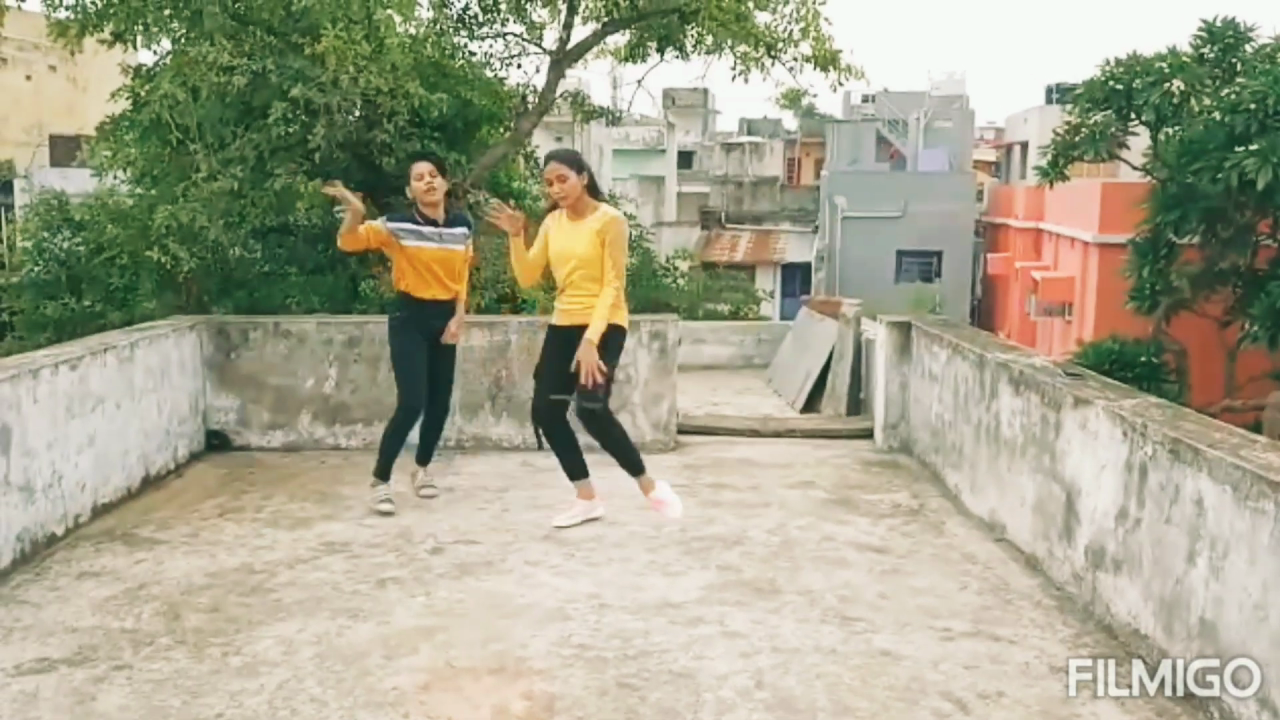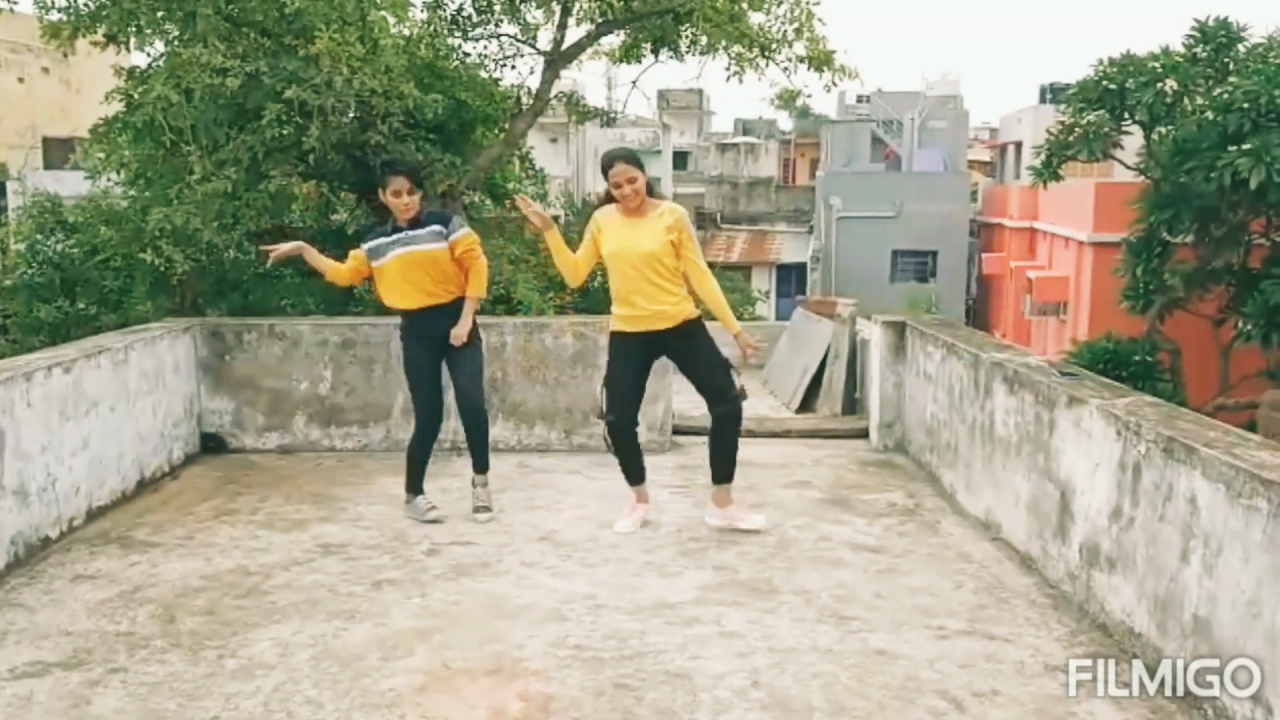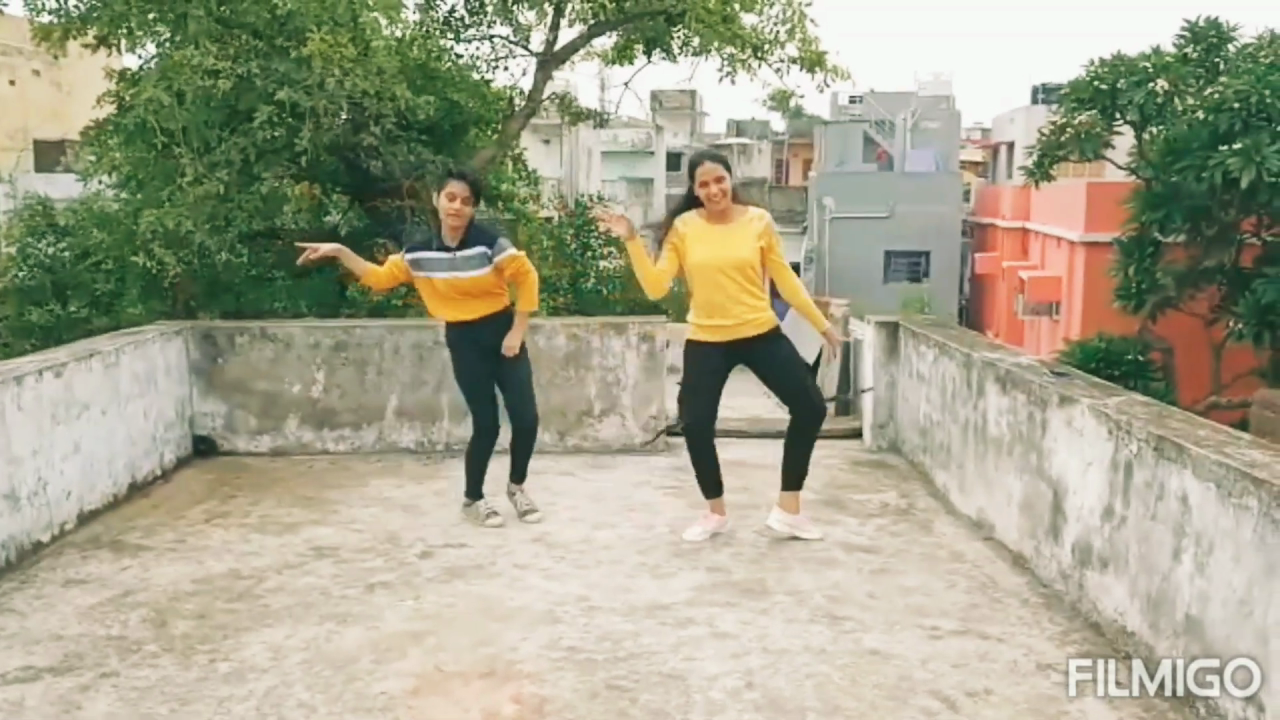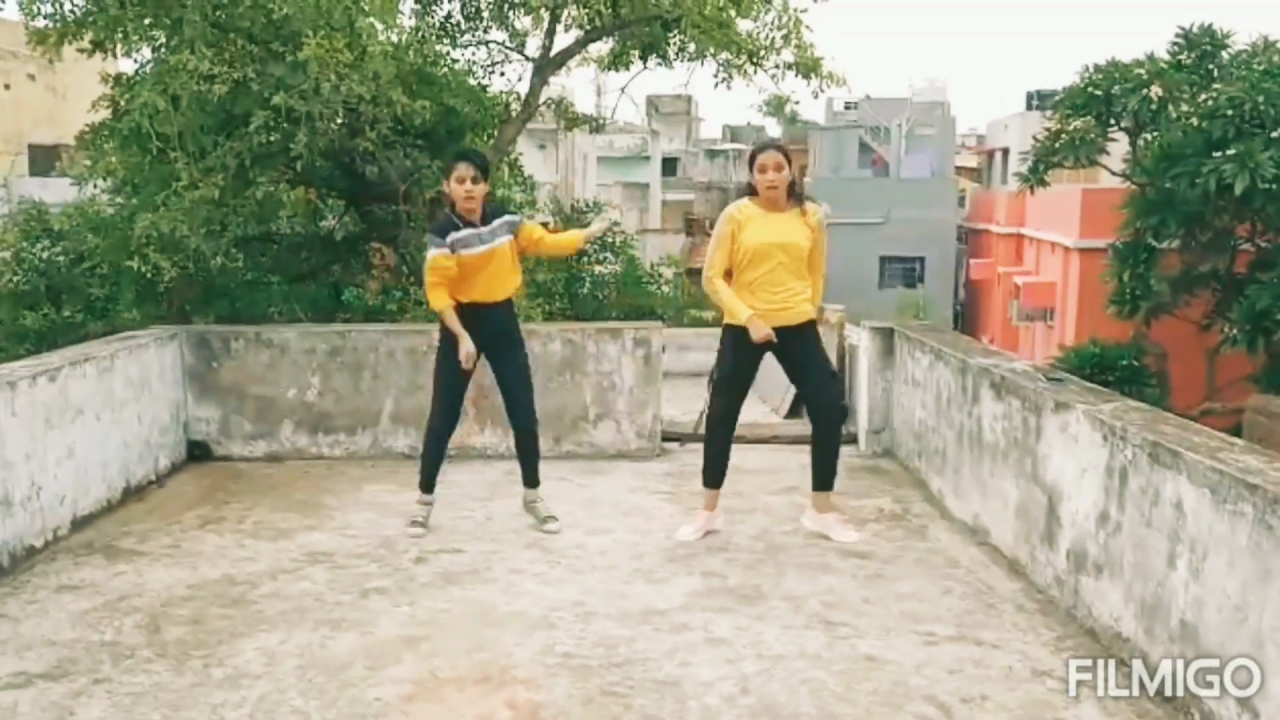
dt=0.7s
person 1, frame 1
left shoulder: (610, 220)
right shoulder: (552, 223)
left elbow: (613, 286)
right elbow: (527, 277)
left wrist: (591, 340)
right wrist: (516, 236)
left hip: (603, 327)
right hip: (562, 325)
left knee: (591, 408)
right knee: (545, 410)
left ankle: (649, 487)
right ankle: (586, 497)
person 1, frame 2
left shoulder: (673, 216)
right shoulder: (602, 220)
left elbow: (699, 275)
right elbow: (575, 276)
left wrist: (735, 328)
right wrist: (549, 230)
left hip: (680, 325)
right hip: (629, 332)
left knee: (727, 404)
right knee: (619, 418)
left ankle: (722, 504)
right ankle: (641, 500)
person 1, frame 3
left shoulder: (759, 221)
right shoulder: (683, 228)
left elbow: (784, 278)
right elbow: (655, 288)
left wrist: (822, 325)
right wrist: (632, 241)
left hip: (761, 334)
right hip: (707, 341)
left knee: (811, 408)
right knee: (696, 426)
left ankle: (788, 509)
right ankle: (715, 512)
person 1, frame 4
left shoulder: (810, 216)
right shoulder: (736, 215)
right elbow: (712, 277)
right wrist: (749, 318)
left hip: (798, 328)
right hip: (743, 328)
left knee: (830, 411)
right knee: (721, 415)
left ankle: (822, 509)
right ankle: (708, 511)
person 2, frame 1
left shoulder: (462, 224)
right shoulder: (397, 222)
right elbow: (350, 241)
left wrist: (459, 315)
right wrist: (353, 209)
left hip: (443, 318)
right hip: (409, 318)
left knee: (439, 404)
right knee: (412, 403)
left ankle: (422, 469)
right ankle: (380, 481)
person 2, frame 2
left shoulder: (444, 224)
right shoulder: (377, 243)
left elbow: (476, 265)
right elbow: (344, 274)
left wrist: (467, 319)
right wrist: (302, 249)
left hip: (455, 322)
right hip: (416, 331)
left knee: (472, 401)
right knee: (428, 416)
left ankle: (481, 481)
right ankle: (415, 495)
person 2, frame 3
left shoulder: (489, 241)
right shoulder: (419, 251)
left elbow: (526, 277)
right elbow: (381, 278)
left wrist: (518, 331)
right wrist: (338, 250)
left hip: (502, 331)
right hip: (463, 339)
left knee: (525, 418)
right knee: (486, 423)
left ankle: (517, 487)
right ankle: (473, 500)
person 2, frame 4
left shoulder: (506, 221)
right shoulder: (444, 233)
left elbow: (548, 243)
right elbow: (437, 291)
left wrist: (590, 232)
right wrist: (462, 336)
left hip: (503, 322)
right hip: (461, 325)
left knee: (523, 414)
right knee: (444, 415)
left ankle: (532, 495)
right ankle: (425, 498)
